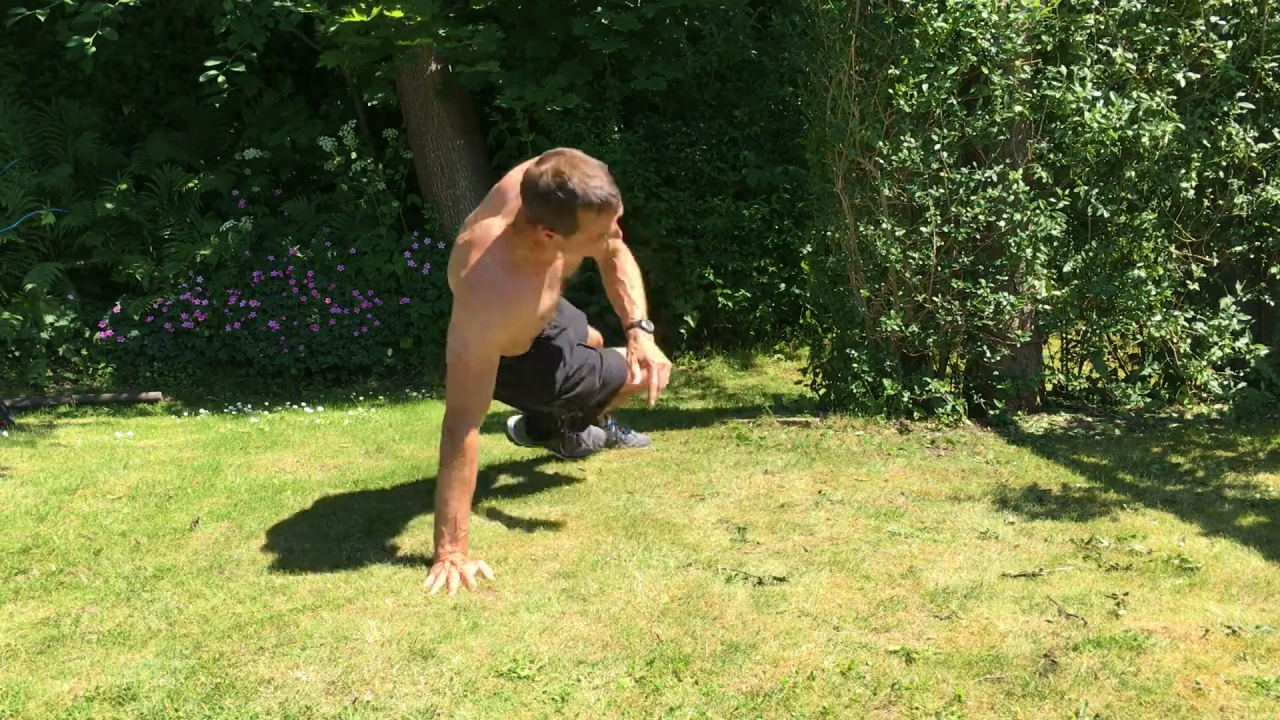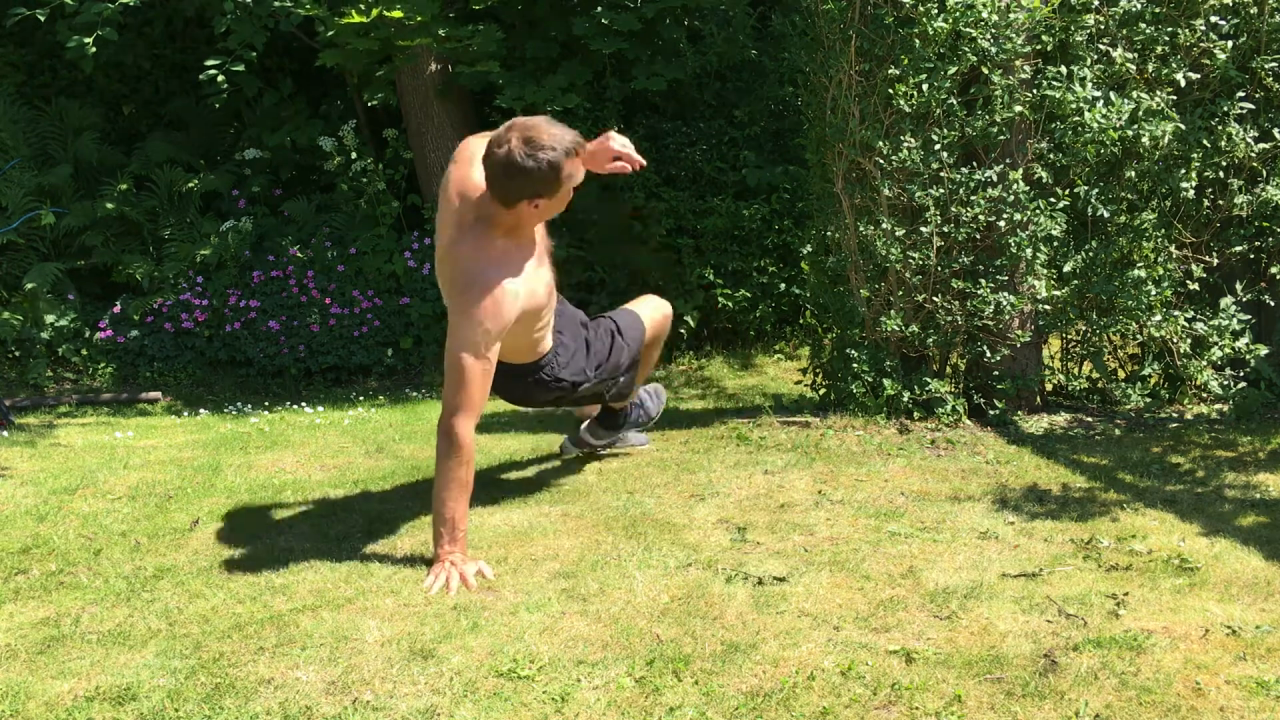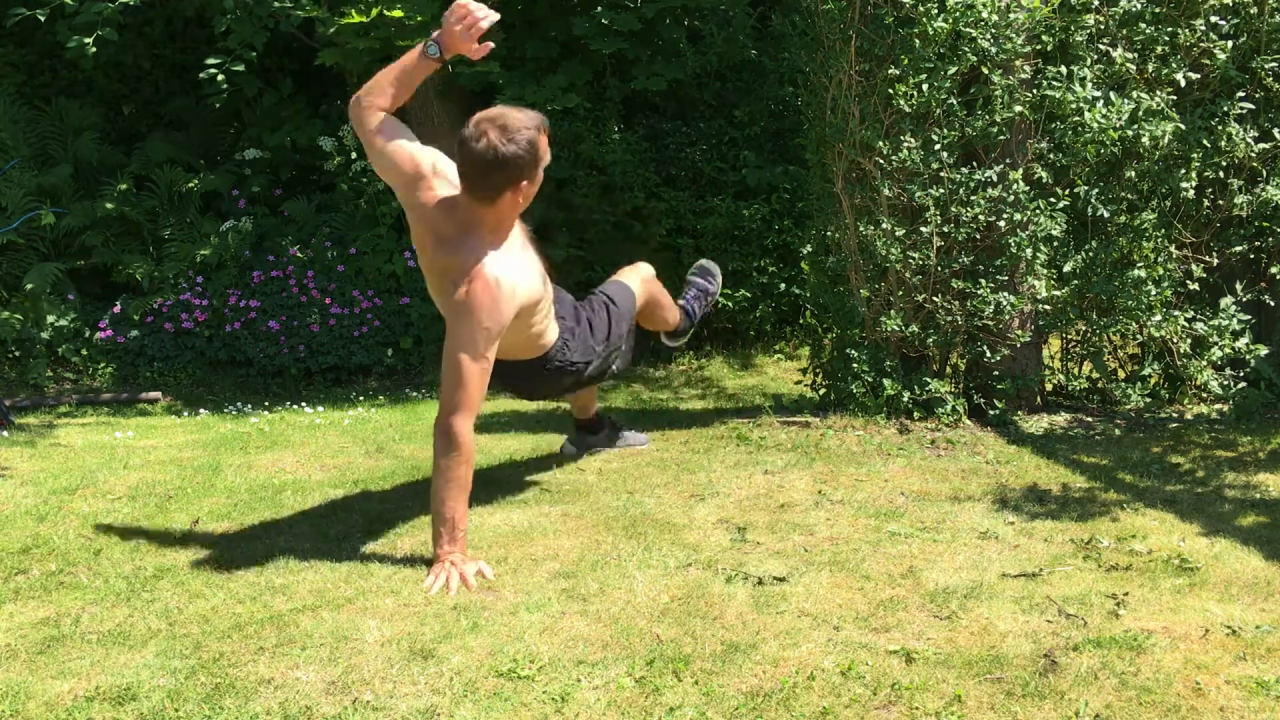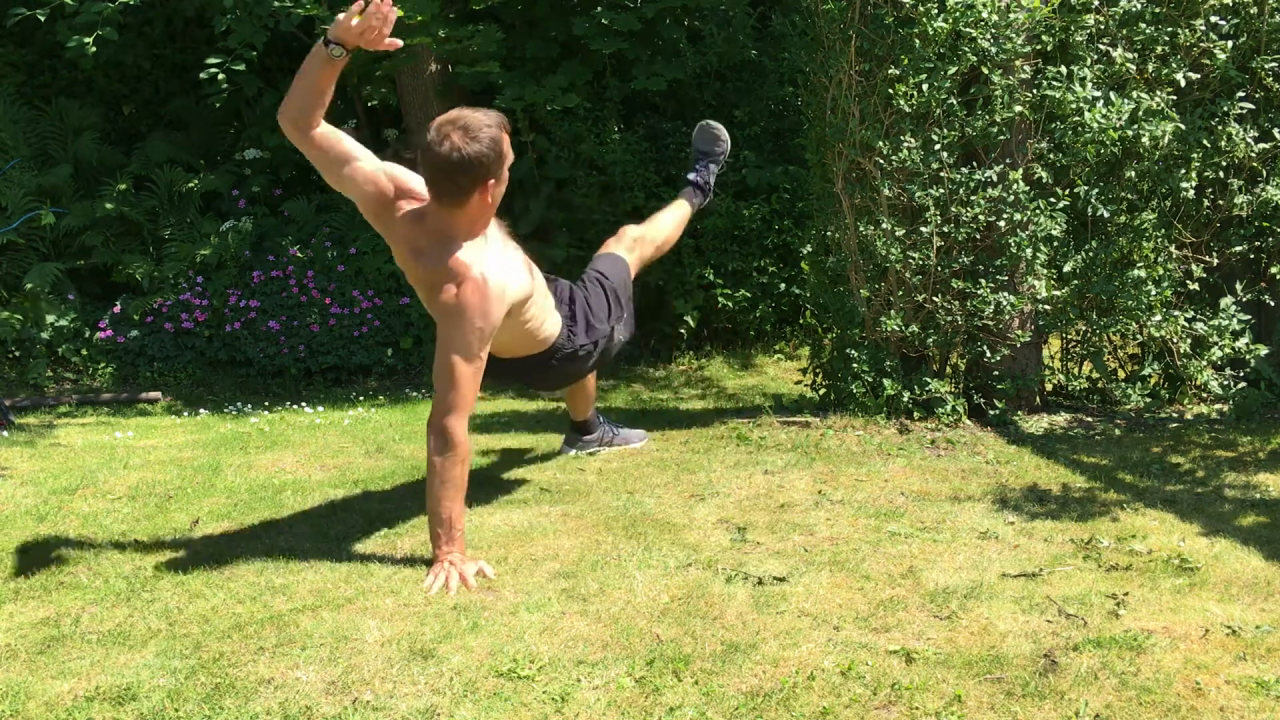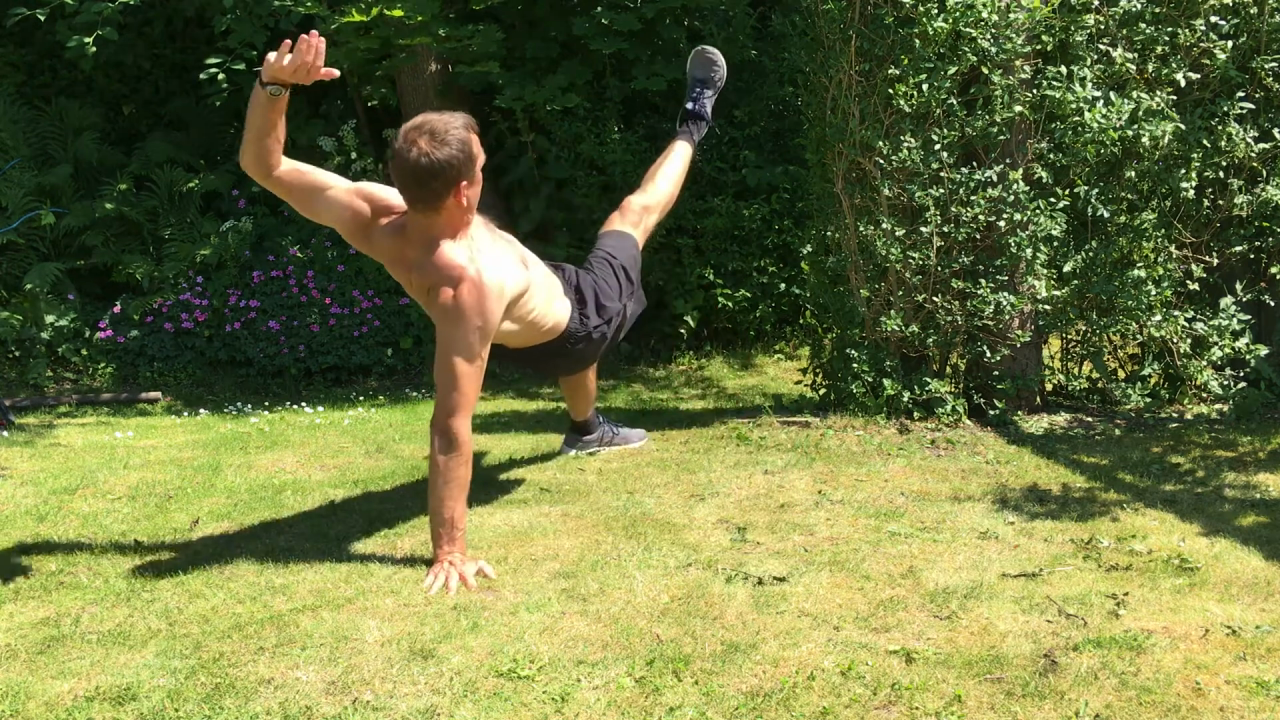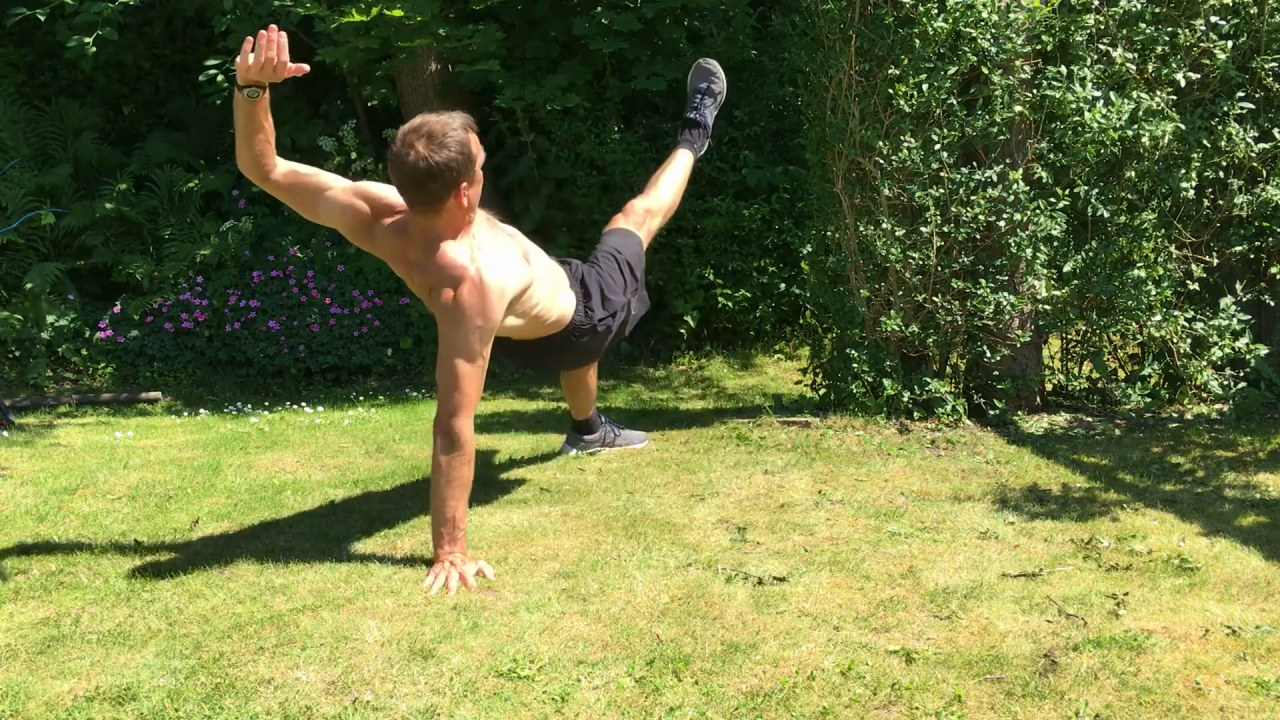
dt=0.2s
person 1, frame 1
left shoulder: (536, 186)
right shoulder: (490, 290)
left elbow: (617, 254)
right elbow: (463, 423)
left wrist: (639, 330)
right wrist: (451, 551)
left hip: (539, 318)
right hip: (517, 364)
left knee: (593, 343)
right knee: (643, 374)
left ankle: (586, 421)
right ankle: (544, 428)
person 1, frame 2
left shoulder: (477, 164)
right shoulder: (490, 294)
right elbow: (457, 425)
left wrist: (584, 156)
right wrist: (449, 553)
left hip: (536, 324)
right hip: (529, 368)
left knee: (588, 327)
right knee: (656, 313)
left ankle: (599, 420)
right ankle: (610, 420)
person 1, frame 3
left shoulder: (430, 183)
right shoulder: (486, 288)
left elbow: (367, 107)
right elbow: (454, 425)
right wrist: (451, 551)
left hip: (508, 342)
right hip: (543, 363)
left knee: (584, 316)
right knee: (640, 278)
left ankle: (591, 430)
right ankle: (680, 321)
person 1, frame 4
left shoulder: (396, 197)
right shoulder: (473, 288)
left elbow: (299, 123)
right elbow: (448, 427)
right wrist: (449, 551)
left hip: (516, 348)
right hip: (555, 349)
left knee: (581, 331)
right knee: (631, 242)
left ankle: (587, 429)
right ankle: (696, 189)
person 1, frame 5
left shoulder: (374, 214)
right shoulder: (468, 287)
left elbow: (264, 166)
right elbow: (451, 429)
left wrist: (276, 83)
right wrist: (449, 552)
left hip: (533, 341)
right hip: (578, 320)
right knee: (637, 210)
left ankle: (586, 430)
right ankle: (691, 127)
person 1, frame 6
left shoulder: (376, 214)
right shoulder: (470, 285)
left elbow: (260, 165)
right elbow: (455, 426)
left wrist: (253, 83)
right wrist: (449, 555)
left hip: (527, 330)
right hip: (581, 313)
right knee: (636, 215)
left ankle: (587, 431)
right ankle: (694, 135)
